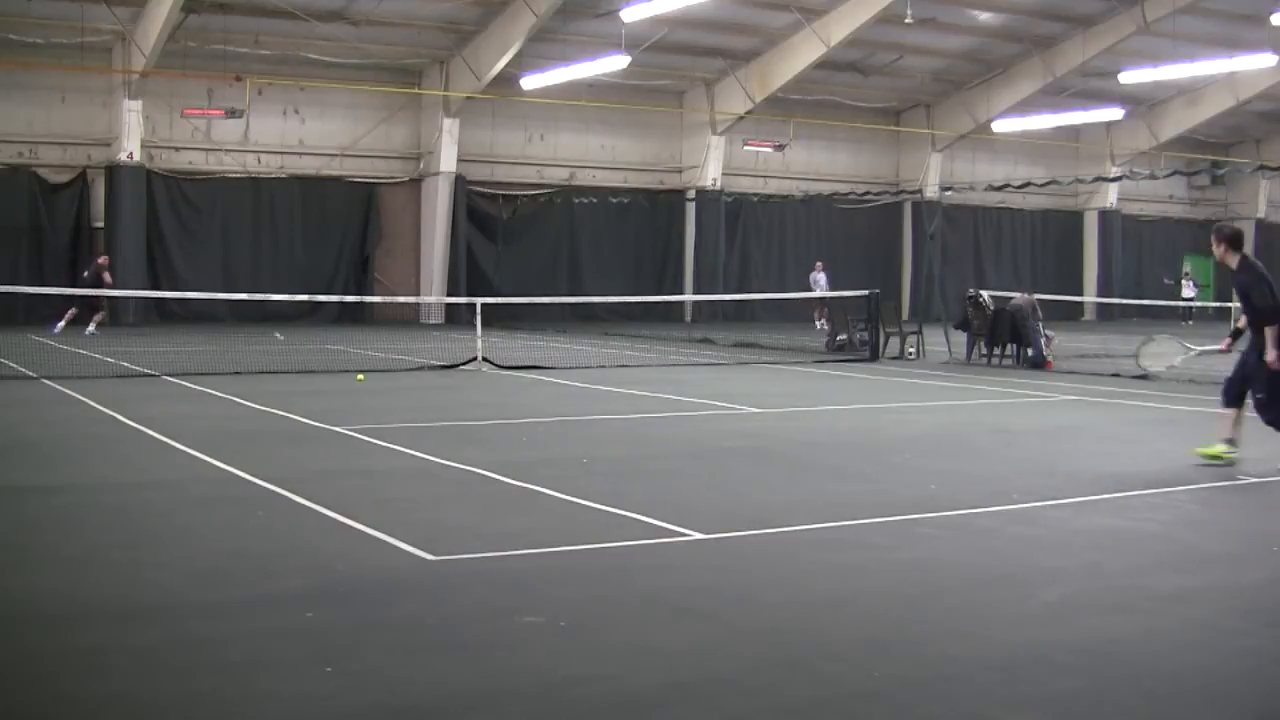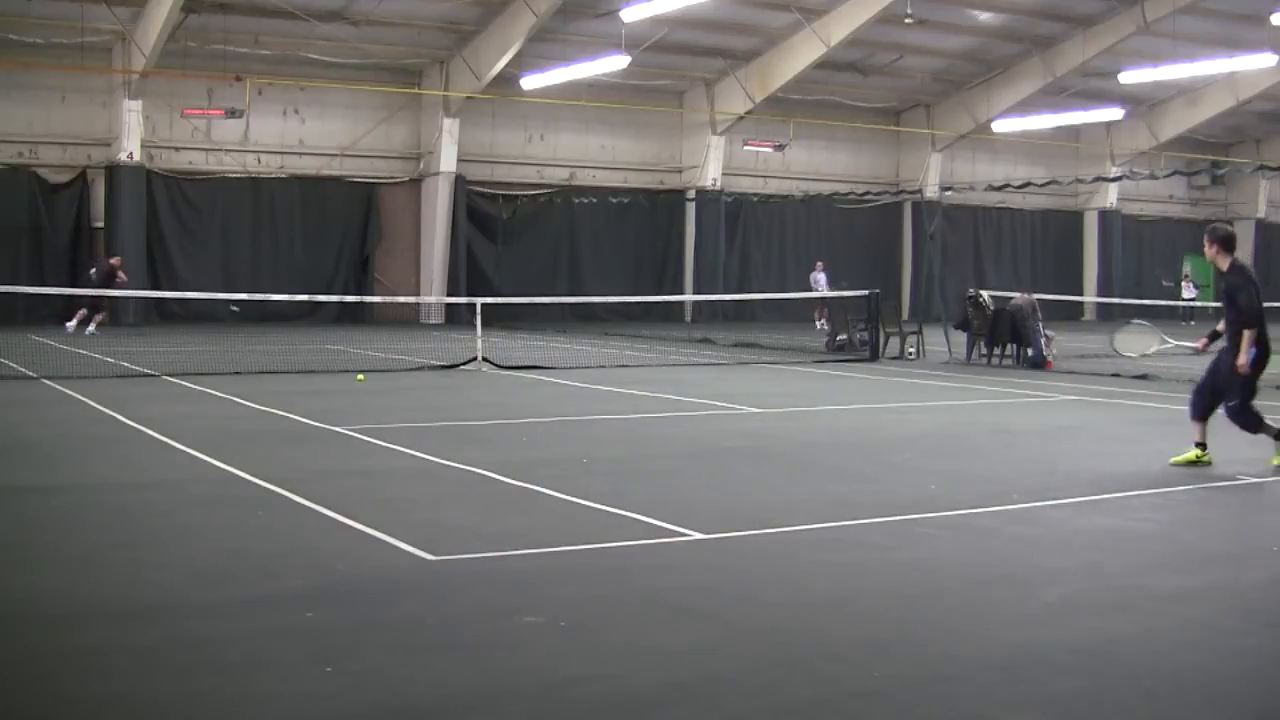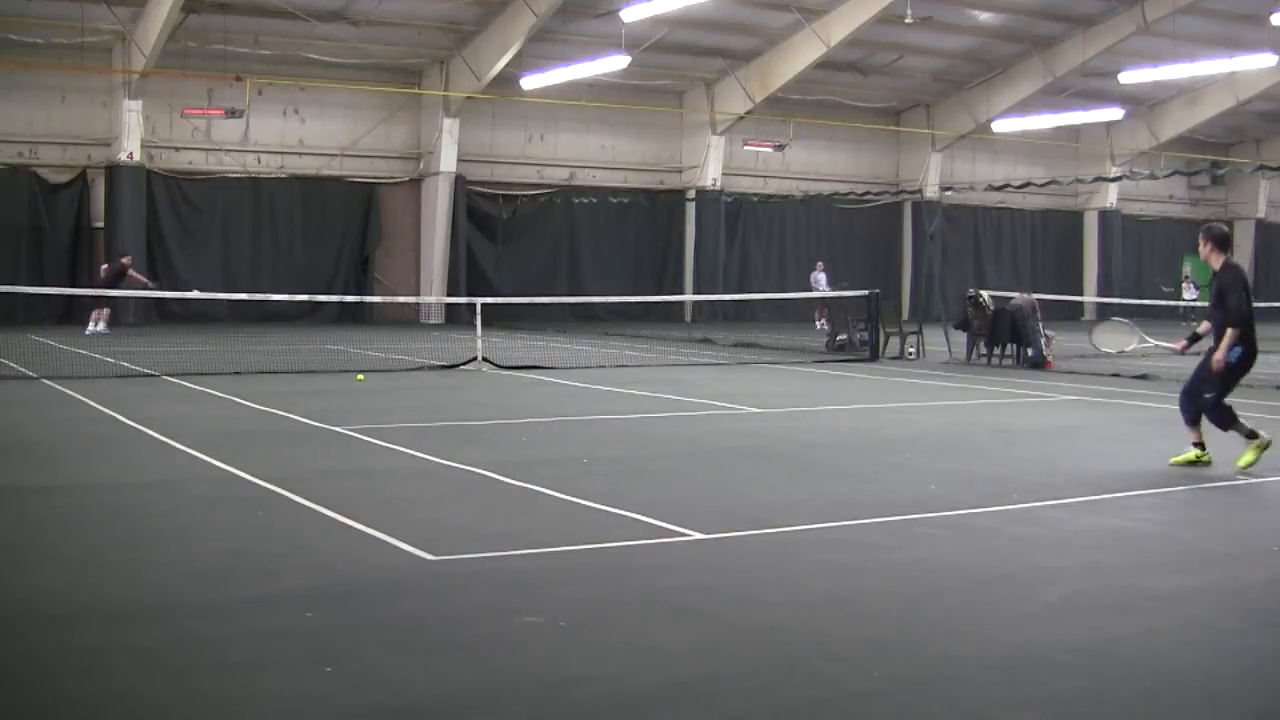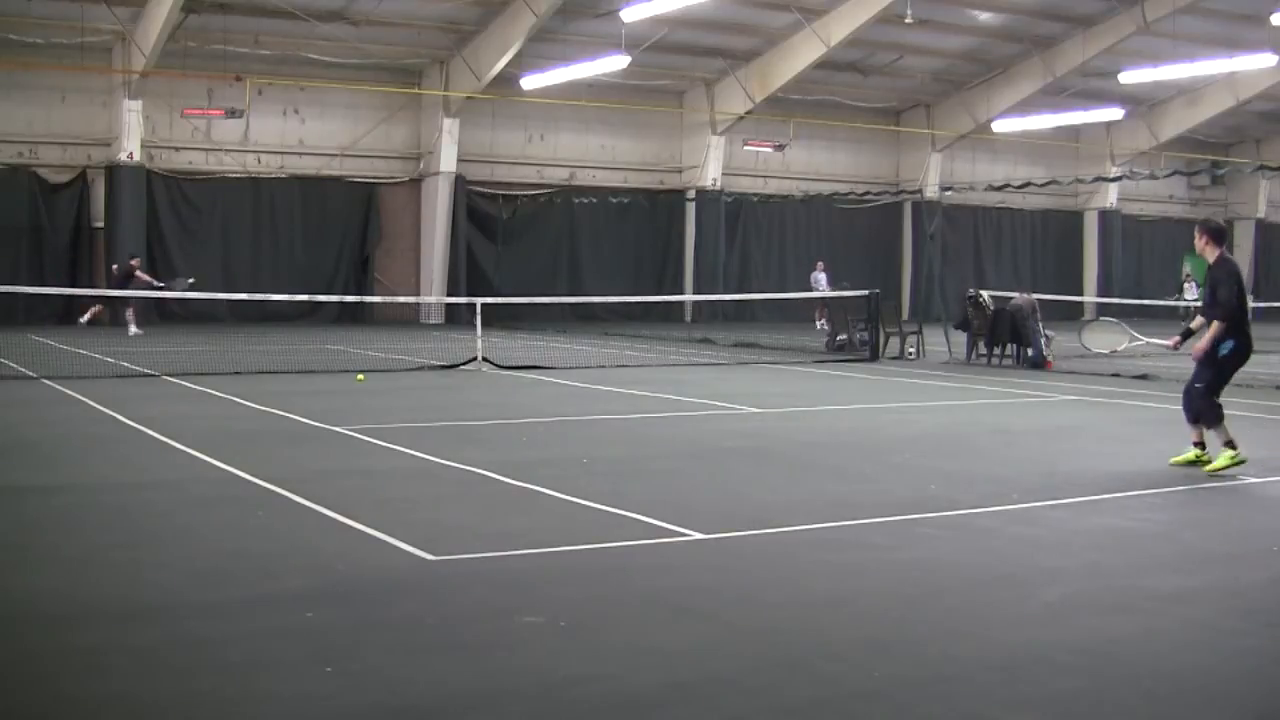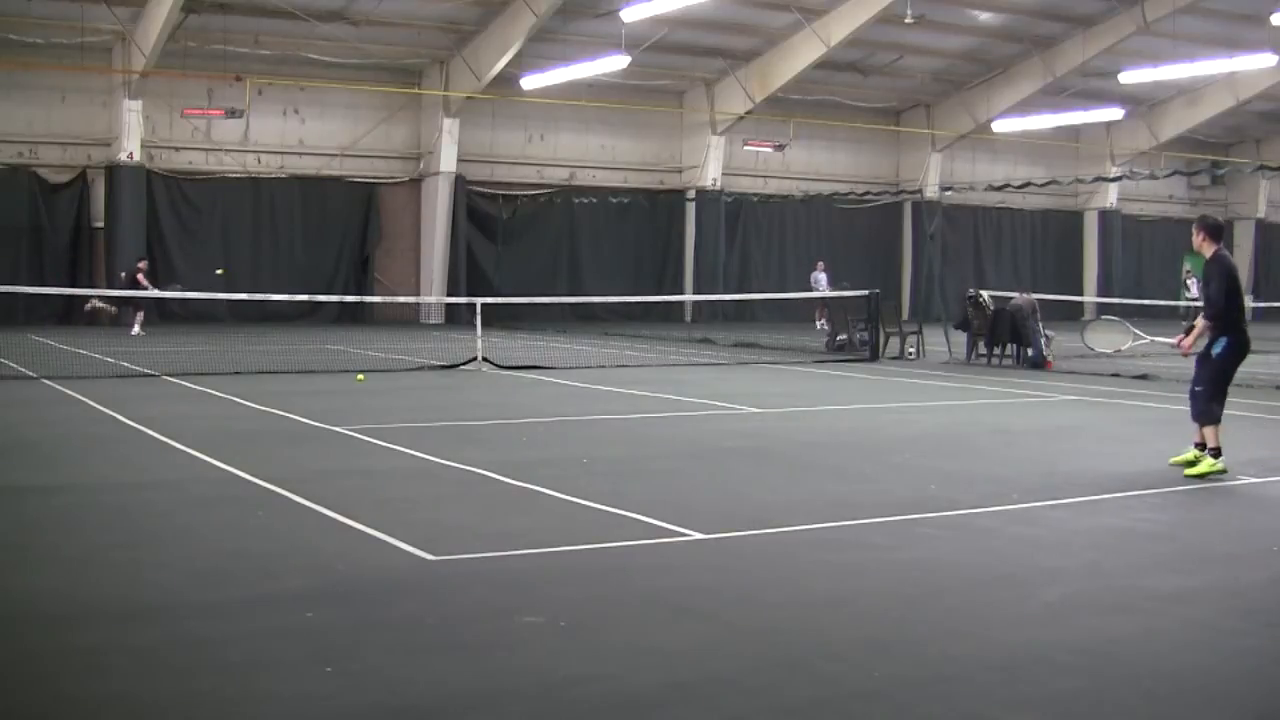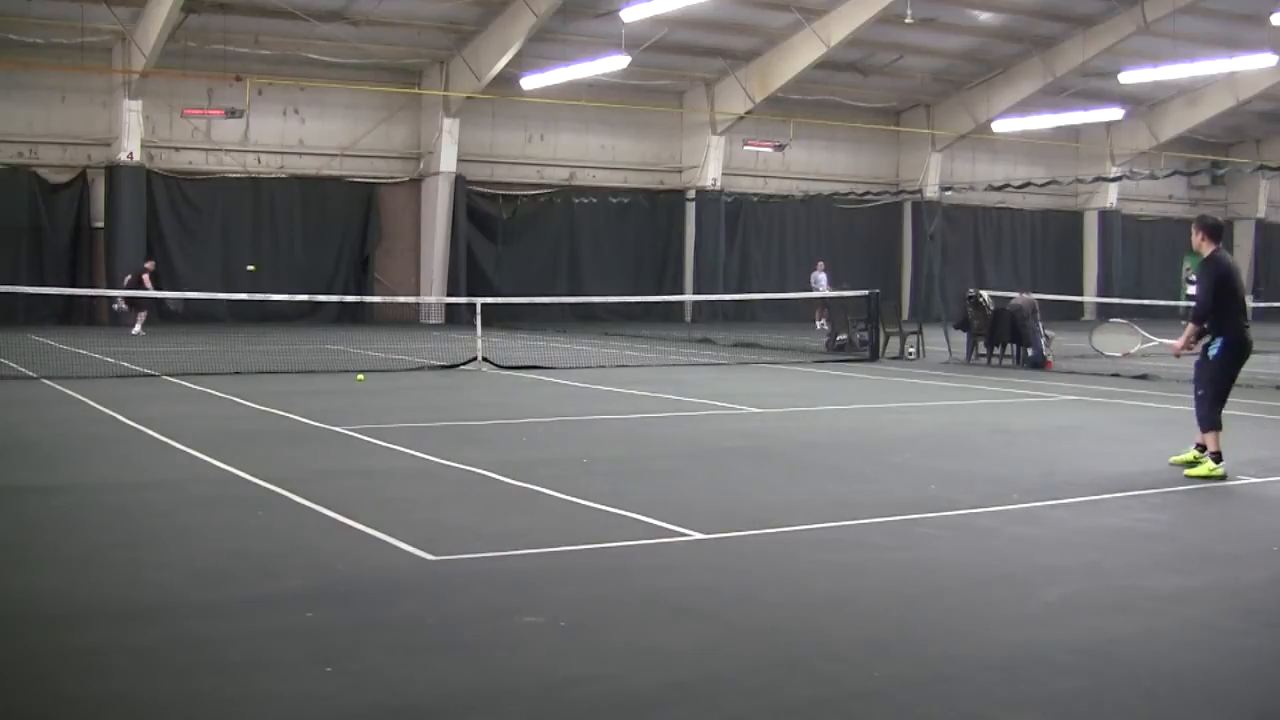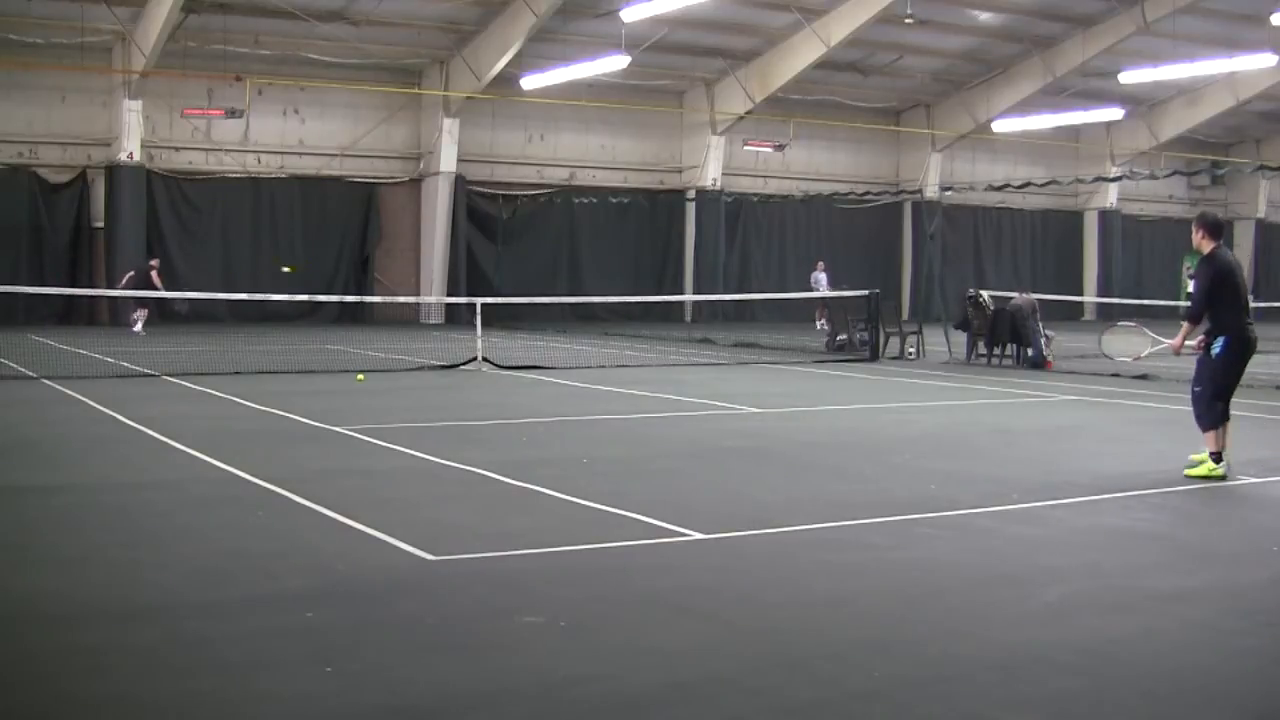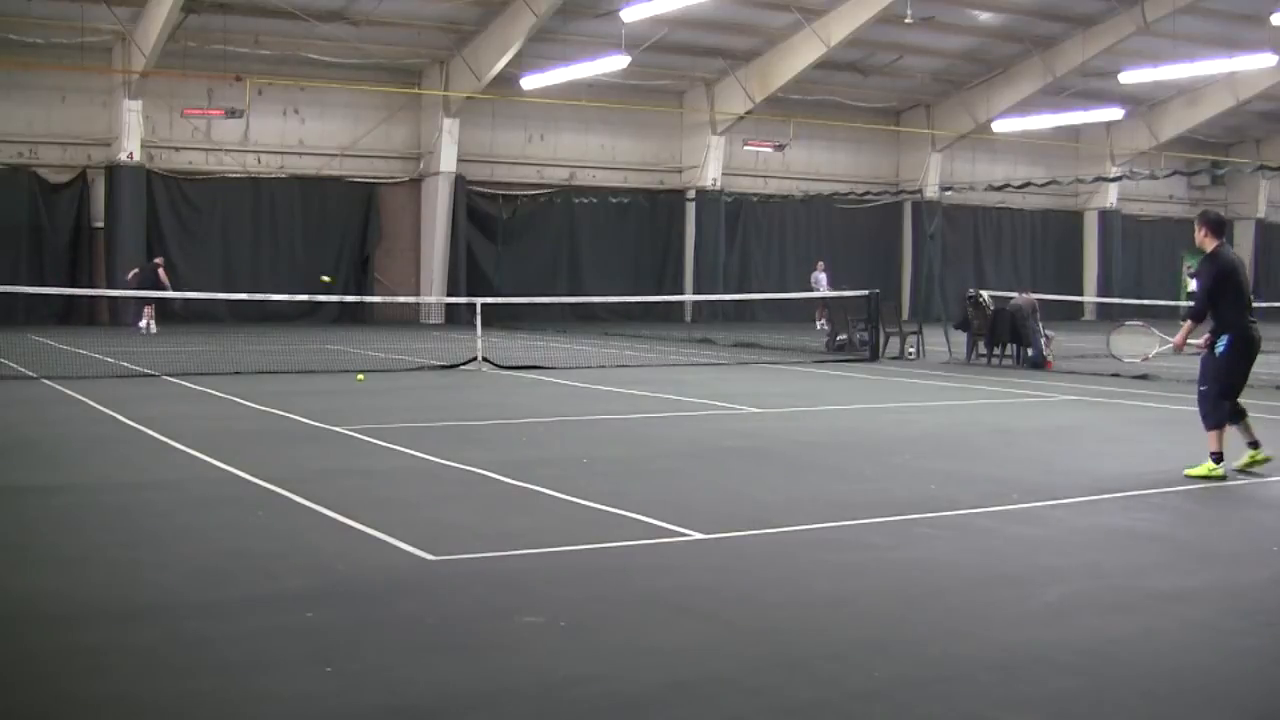
dt=0.1s
person 1, frame 1
left shoulder: (1250, 272)
right shoulder: (1241, 271)
right wrist: (1234, 335)
right hip: (1258, 341)
right knee: (1233, 388)
right ankle: (1228, 446)
person 1, frame 2
left shoulder: (1239, 275)
right shoulder: (1228, 275)
left elbow: (1251, 316)
left wrist: (1245, 352)
right wrist: (1211, 337)
left hip: (1251, 349)
right hip: (1232, 349)
left knee: (1236, 406)
right knee: (1202, 395)
right ankle: (1200, 450)
person 1, frame 3
left shoulder: (1231, 274)
right shoulder: (1220, 275)
left elbow: (1238, 316)
left wrist: (1222, 350)
right wrist: (1191, 339)
left hip: (1238, 350)
right hip: (1224, 349)
left knee: (1209, 401)
right knee: (1190, 396)
left ankle: (1255, 439)
right ankle: (1199, 450)
person 1, frame 4
left shoulder: (1225, 267)
right shoulder: (1216, 268)
left elbow: (1227, 310)
right elbow: (1208, 311)
left wrist: (1206, 340)
right wrist: (1184, 335)
left hip: (1232, 343)
right hip: (1224, 342)
left knee: (1200, 394)
right knee: (1193, 394)
left ankle: (1231, 449)
right ankle: (1199, 450)
person 1, frame 5
left shoulder: (1218, 264)
right shoulder: (1215, 264)
left elbow: (1216, 309)
left wrist: (1193, 337)
right wrist: (1187, 333)
left hip: (1228, 340)
right hip: (1225, 340)
left knee: (1203, 396)
right knee: (1204, 396)
left ankle: (1215, 458)
right ankle: (1200, 450)
person 1, frame 6
left shoulder: (1210, 265)
right shoulder: (1223, 261)
left elbow: (1202, 308)
left wrist: (1185, 338)
right wrist: (1197, 336)
left hip: (1227, 340)
right hip: (1236, 339)
left knee: (1207, 399)
right knee: (1209, 397)
left ankle: (1215, 462)
right ankle: (1200, 450)
person 1, frame 7
left shoulder: (1209, 262)
right shoulder: (1226, 259)
left elbow: (1198, 307)
left wrist: (1181, 337)
right wrist: (1207, 336)
left hip: (1229, 338)
right hip: (1241, 336)
left knee: (1204, 396)
right knee: (1216, 396)
left ankle: (1216, 463)
right ankle: (1217, 451)
person 1, frame 8
left shoulder: (1211, 261)
right shoulder: (1230, 258)
left elbow: (1201, 306)
left wrist: (1183, 335)
right wrist: (1212, 334)
left hip: (1233, 338)
right hip: (1246, 335)
left knee: (1210, 396)
right knee: (1225, 397)
left ankle: (1215, 462)
right ankle: (1254, 449)
